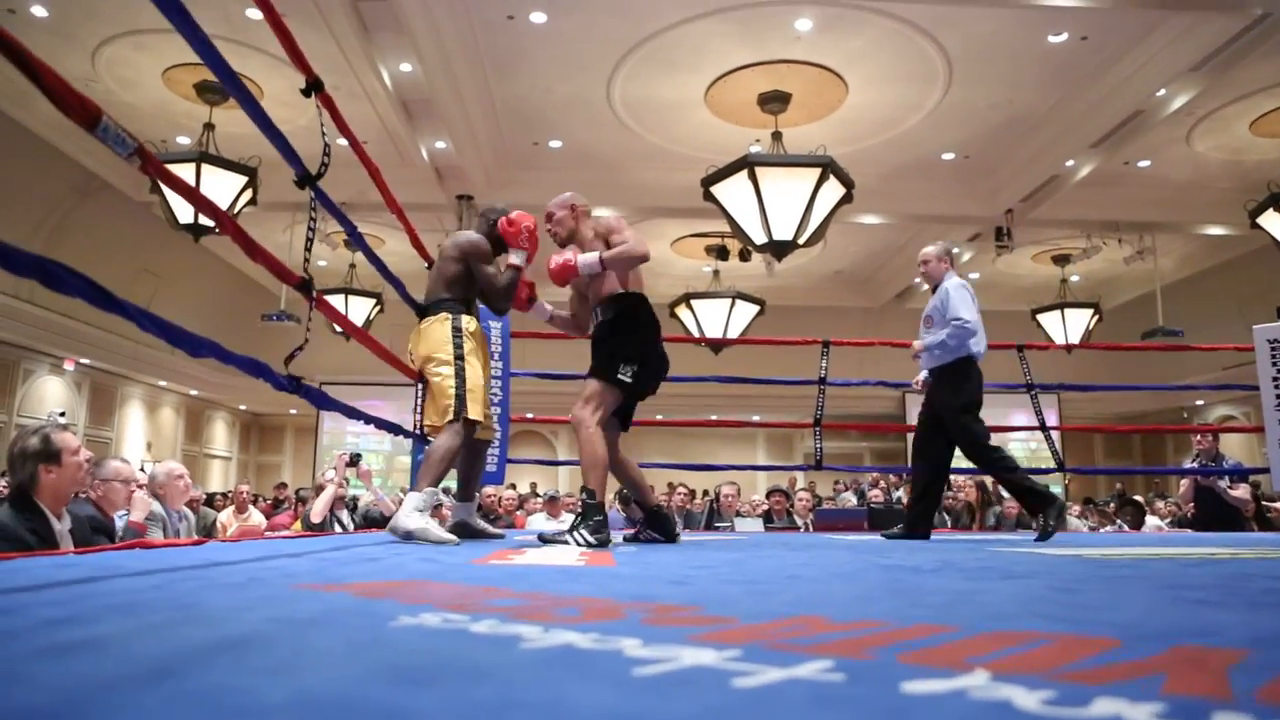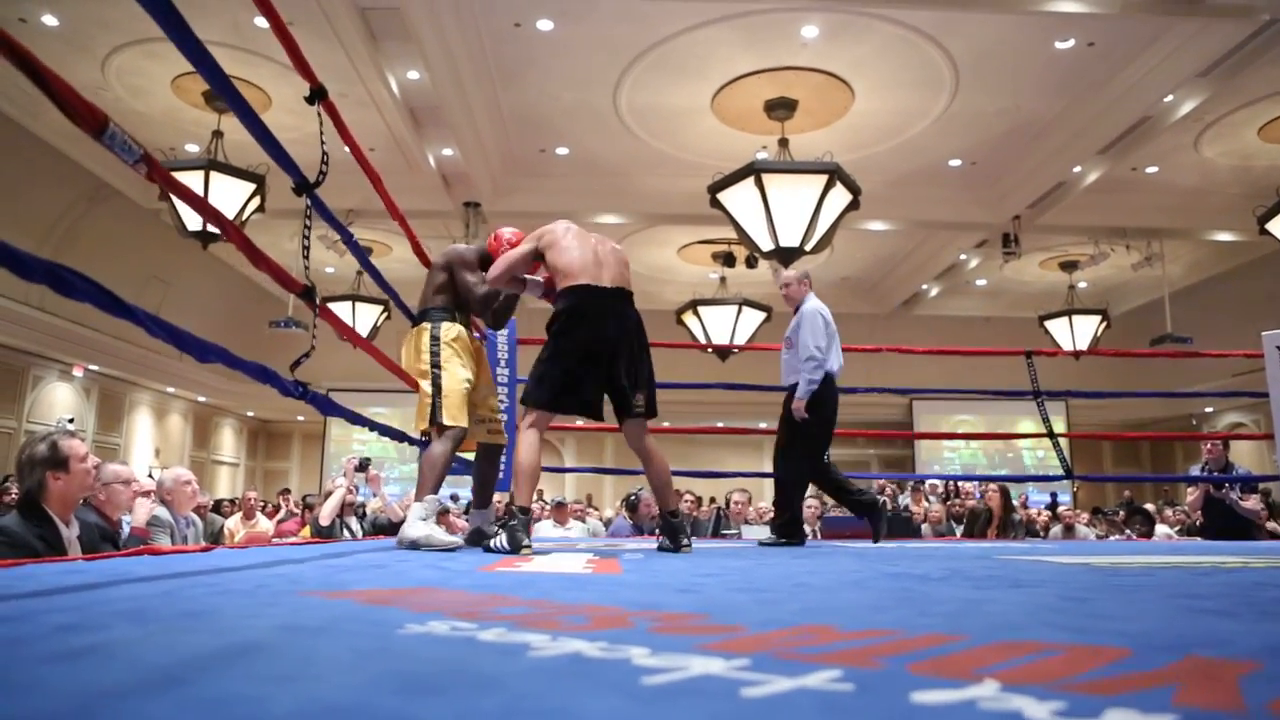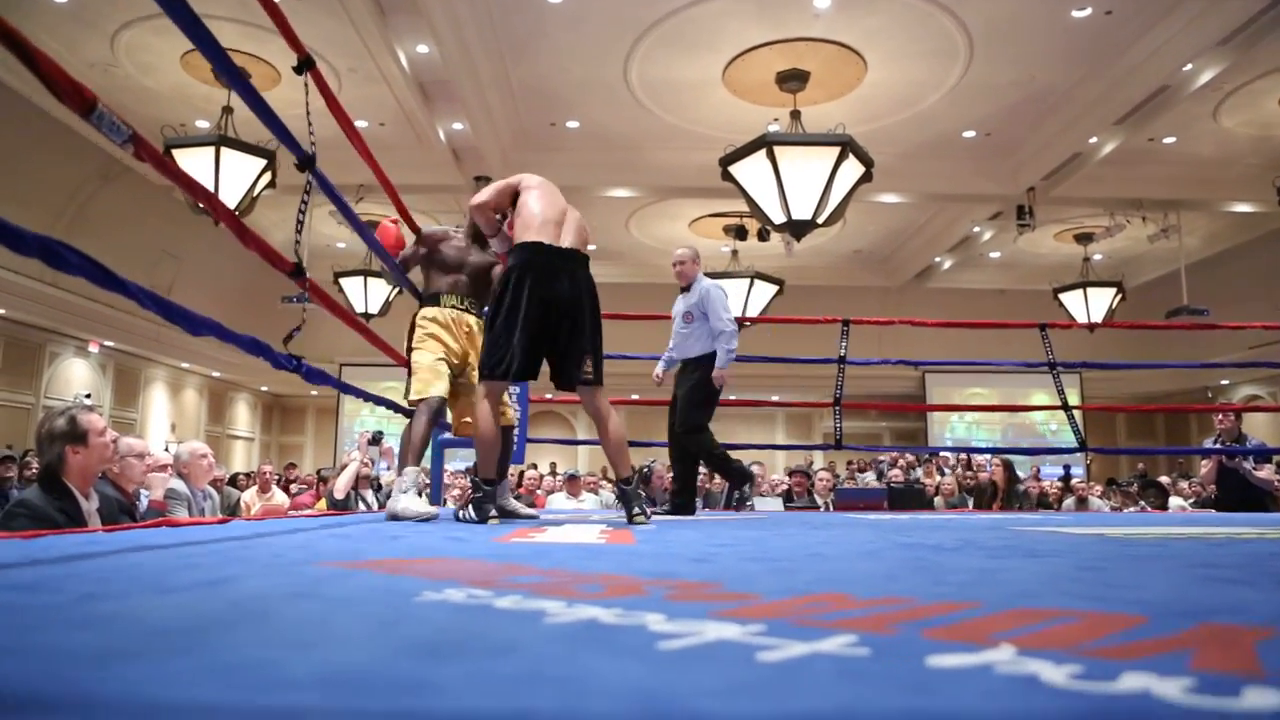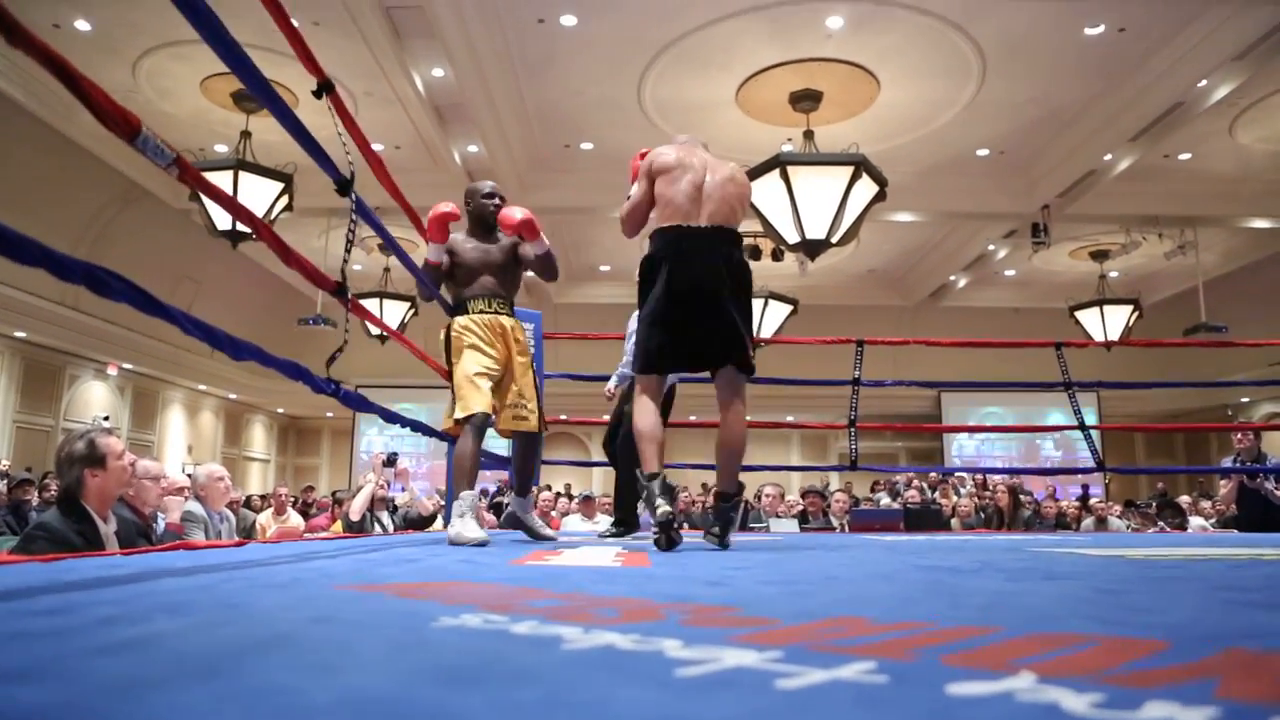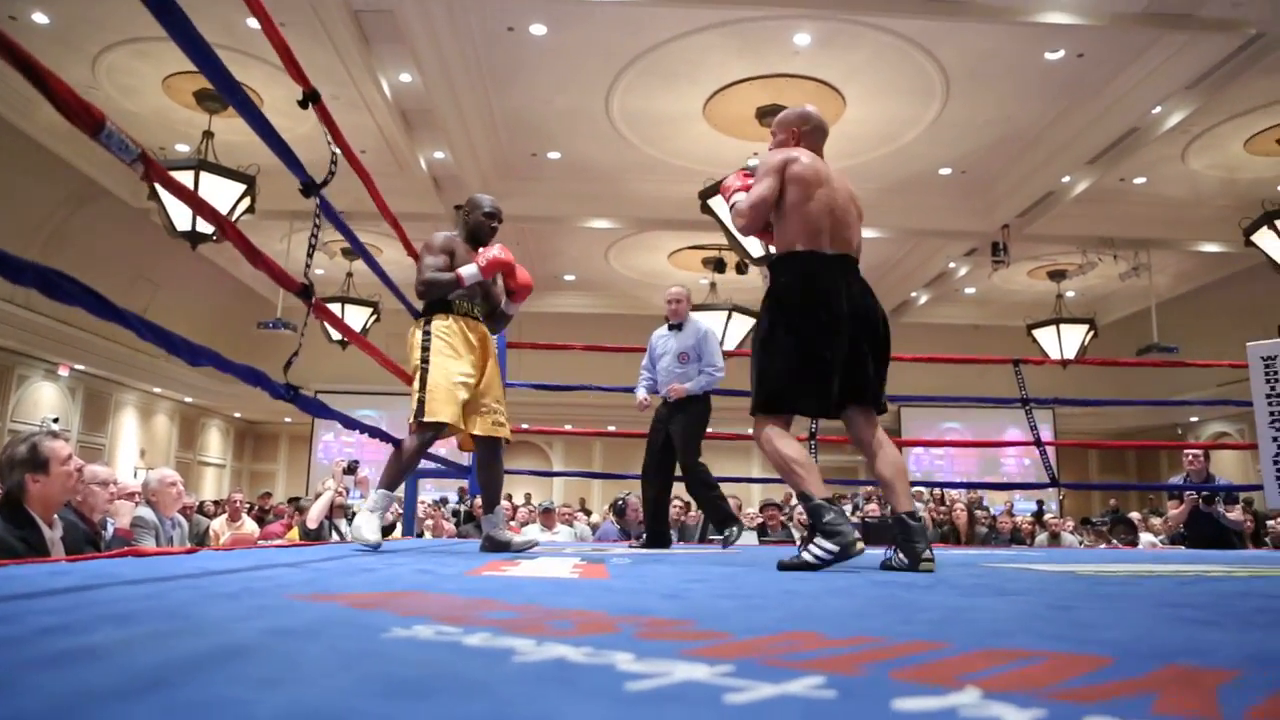
dt=0.7s
person 1, frame 1
left shoulder: (600, 227)
right shoulder: (578, 276)
left elbow: (641, 252)
right elbow: (577, 323)
left wrist: (585, 262)
right wrist: (536, 305)
left hip: (629, 329)
right hip: (614, 334)
left knee: (585, 414)
right knee: (605, 443)
left ankle: (594, 519)
right ankle: (657, 520)
person 1, frame 2
left shoulder: (551, 232)
right shoulder: (614, 249)
left elbow: (494, 276)
left wrist: (533, 285)
left hip: (579, 323)
right hip: (624, 322)
left knee: (532, 424)
right knee: (639, 437)
left ankle: (518, 527)
right ankle: (675, 529)
person 1, frame 3
left shoulder: (527, 183)
right shoulder: (578, 220)
left elbow: (479, 204)
left wrist: (499, 240)
left hip: (528, 274)
right hip: (575, 282)
left knee: (490, 392)
right knee: (596, 401)
left ankle: (483, 500)
right ankle: (631, 499)
person 1, frame 4
left shoulder: (660, 157)
right shoulder: (737, 177)
left elbow: (629, 225)
left wrist: (640, 187)
left hip: (671, 262)
right hip: (725, 263)
left knee: (646, 391)
right knee: (731, 395)
left ankle: (658, 496)
right ankle: (723, 512)
person 1, frame 5
left shoulder: (781, 161)
right shoulder: (845, 189)
left elbow: (749, 222)
left wrist: (736, 193)
left hip: (800, 291)
right hip: (852, 294)
left knee: (770, 422)
right knee: (864, 425)
left ankle: (830, 523)
right ankle: (911, 535)
person 2, frame 1
left shoulder: (470, 247)
right shoulder: (474, 242)
left elbow: (498, 305)
right elbow: (500, 298)
left wrist: (519, 256)
right wrist: (518, 254)
left hip: (456, 335)
right hip: (452, 332)
left knee: (480, 430)
right knee: (463, 423)
left ankle: (463, 516)
right ankle: (412, 512)
person 2, frame 2
left shoulder: (477, 267)
right shoulder: (464, 254)
left elbow: (495, 320)
right elbow: (480, 304)
left hip: (461, 345)
right hip: (440, 339)
left knee: (493, 437)
right knee: (451, 429)
left ankle: (481, 524)
right ankle: (417, 522)
person 2, frame 3
left shoulder: (493, 257)
right shoulder: (438, 237)
right elbow: (398, 266)
right wrist: (399, 247)
left hip: (474, 332)
right hip: (435, 325)
left knee: (502, 415)
right knee: (431, 402)
left ankle: (501, 498)
right ankle: (403, 492)
person 2, frame 4
left shoulder: (513, 242)
right shoulder: (452, 242)
left elbow: (550, 273)
right elbow: (426, 290)
left wrist: (536, 236)
right wrist: (435, 246)
left hip: (510, 334)
right hip: (468, 334)
left knee: (531, 427)
right knee: (475, 419)
left ankle: (521, 509)
right ankle: (462, 518)
person 2, frame 5
left shoulder: (486, 261)
right shoulder: (443, 242)
left elbow: (496, 322)
right elbow: (424, 286)
left wrist: (514, 298)
right wrist: (477, 272)
left hip: (480, 343)
right hip: (444, 335)
left knee: (490, 438)
right knee: (429, 425)
left ankle: (495, 530)
right ankle: (371, 514)
person 3, frame 1
left shoulder: (954, 288)
right shoulder: (939, 295)
left elbow: (965, 326)
left wrist: (925, 345)
right wrist: (925, 373)
left hip: (957, 379)
right hip: (945, 380)
left knee: (977, 447)
right knee: (928, 451)
left ankle: (1043, 504)
right ankle: (916, 523)
person 3, frame 2
left shoulder: (810, 311)
right shoulder: (806, 314)
left elbow: (815, 358)
left wrist: (800, 396)
right wrist: (797, 394)
left hip: (813, 397)
right hip: (816, 398)
left knee: (790, 461)
right knee: (812, 464)
left ankle: (788, 530)
right ankle: (867, 506)
person 3, frame 3
left shoulder: (708, 290)
right shoulder: (680, 300)
left elbow: (726, 329)
left wrist: (721, 365)
right wrist: (663, 365)
left hip: (705, 369)
right hip: (687, 370)
left knee: (689, 428)
right knee: (677, 432)
left ankle: (738, 475)
right ankle: (682, 499)
person 3, frame 4
right shoulder: (636, 319)
left wrist: (662, 383)
right wrist: (614, 380)
right hip: (634, 387)
left knee: (627, 449)
right knee: (611, 443)
left ankle: (625, 521)
person 3, frame 5
left shoulder: (702, 332)
right shoulder: (657, 336)
left elbow: (715, 372)
right elbow: (647, 372)
left wrist: (686, 388)
right wrist: (642, 392)
left hip: (693, 405)
right hip: (667, 407)
left knee: (690, 464)
right knee: (654, 468)
left ankle: (728, 523)
right ankle: (656, 534)
